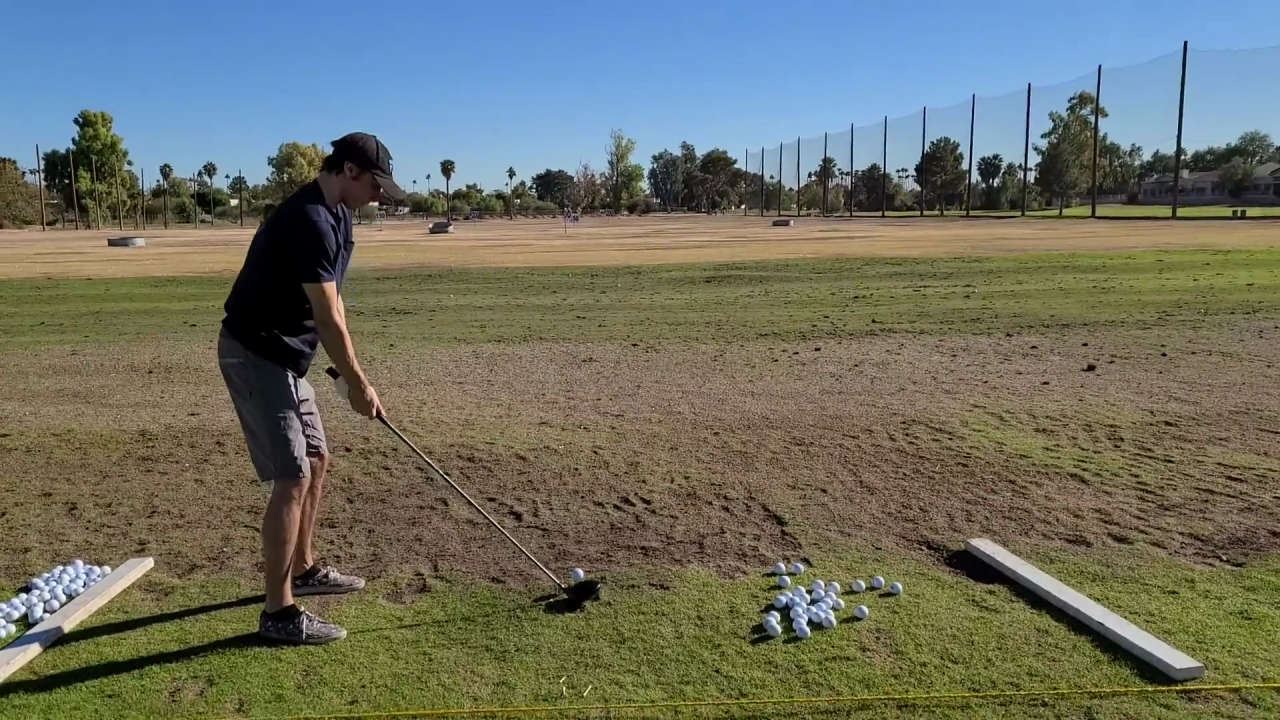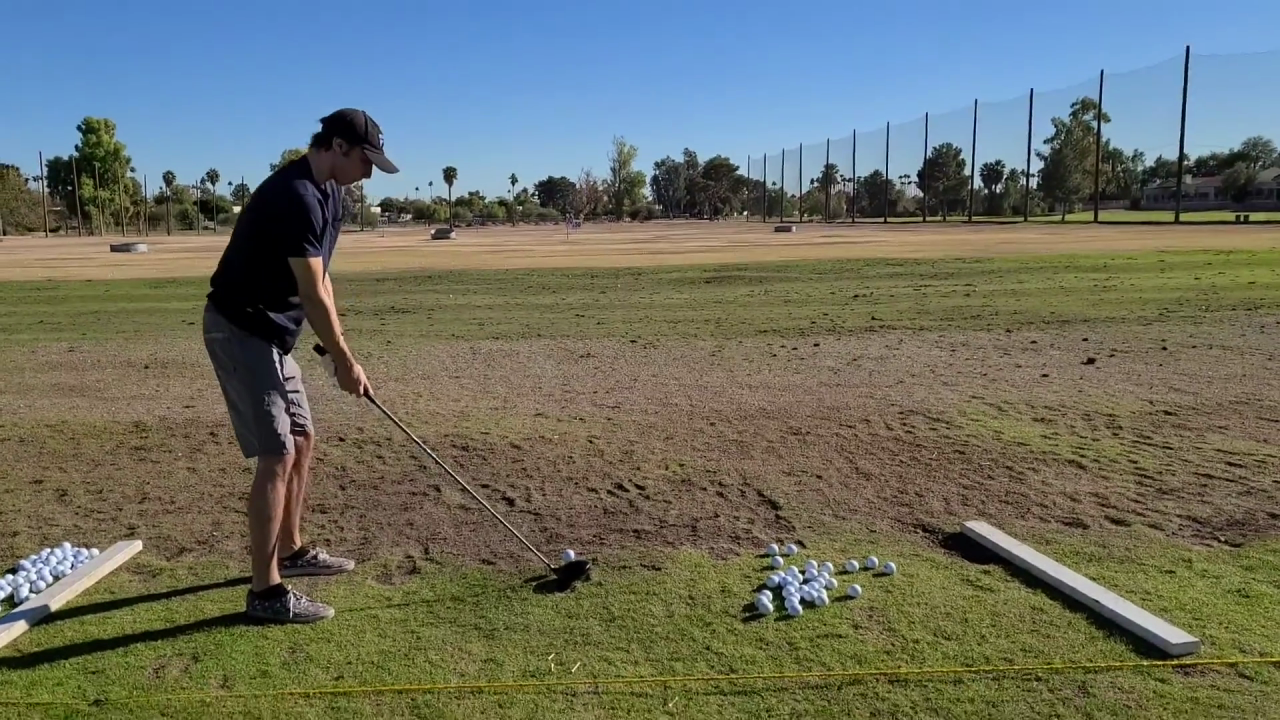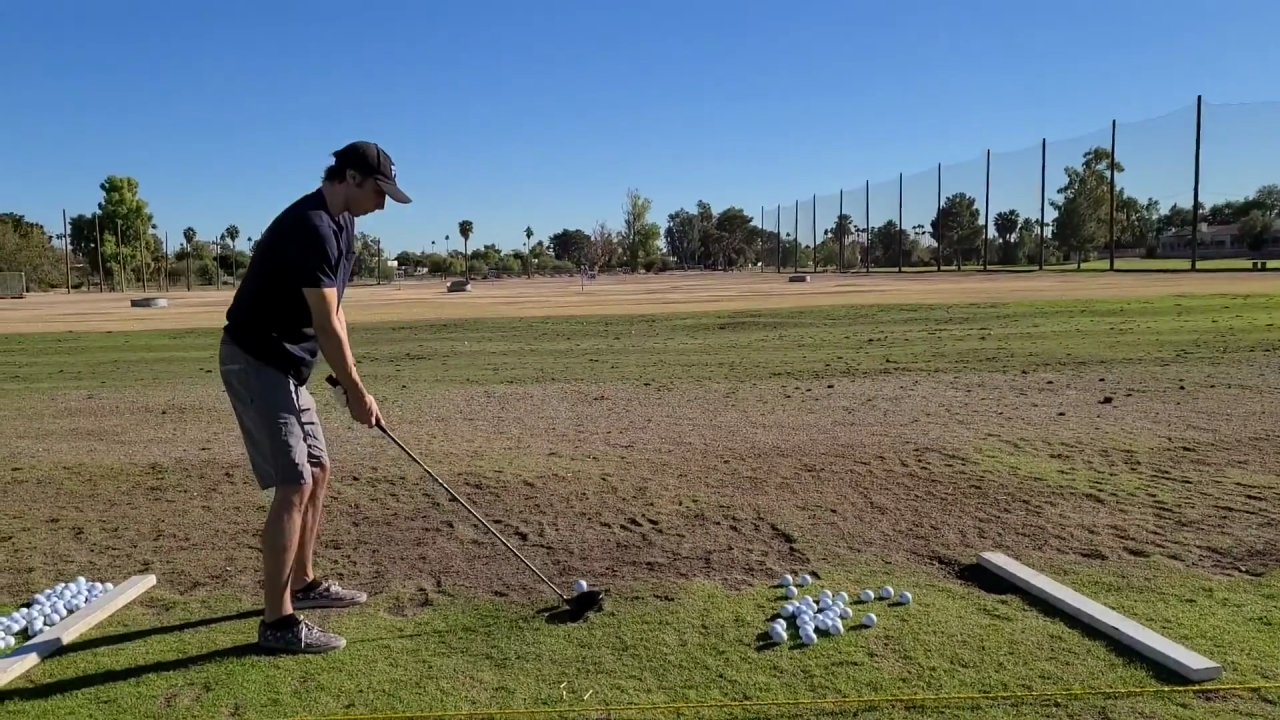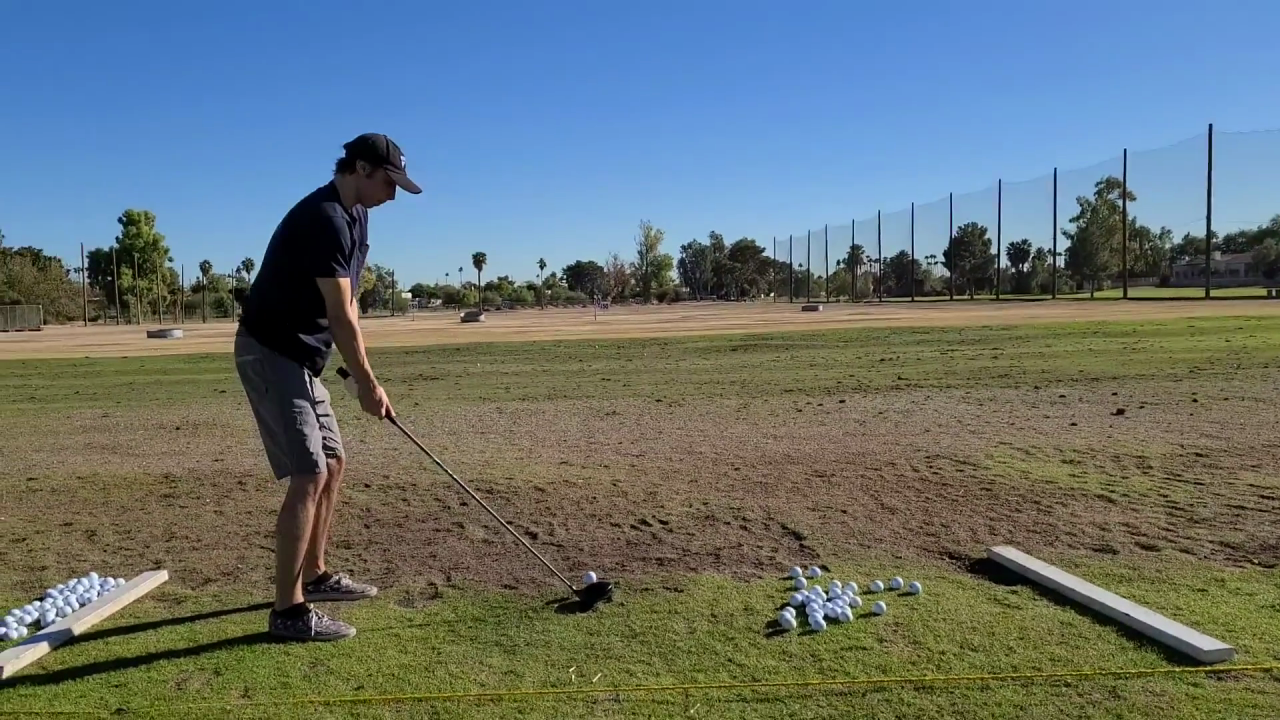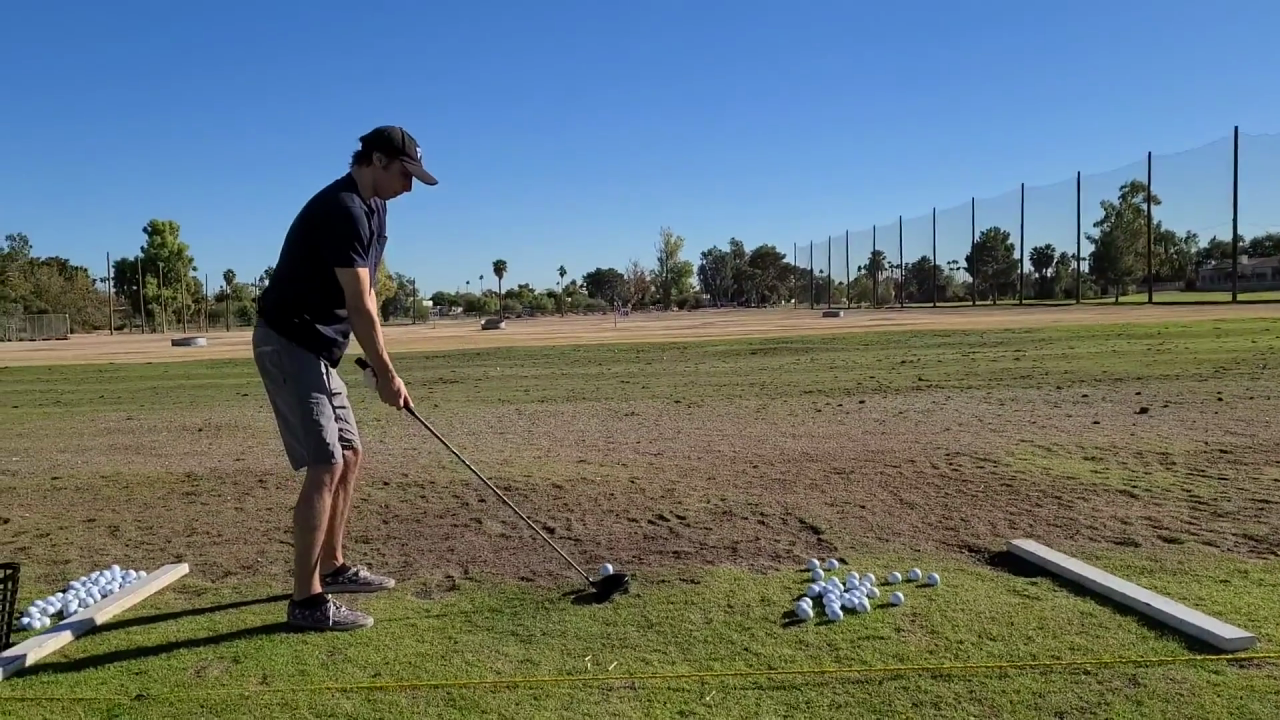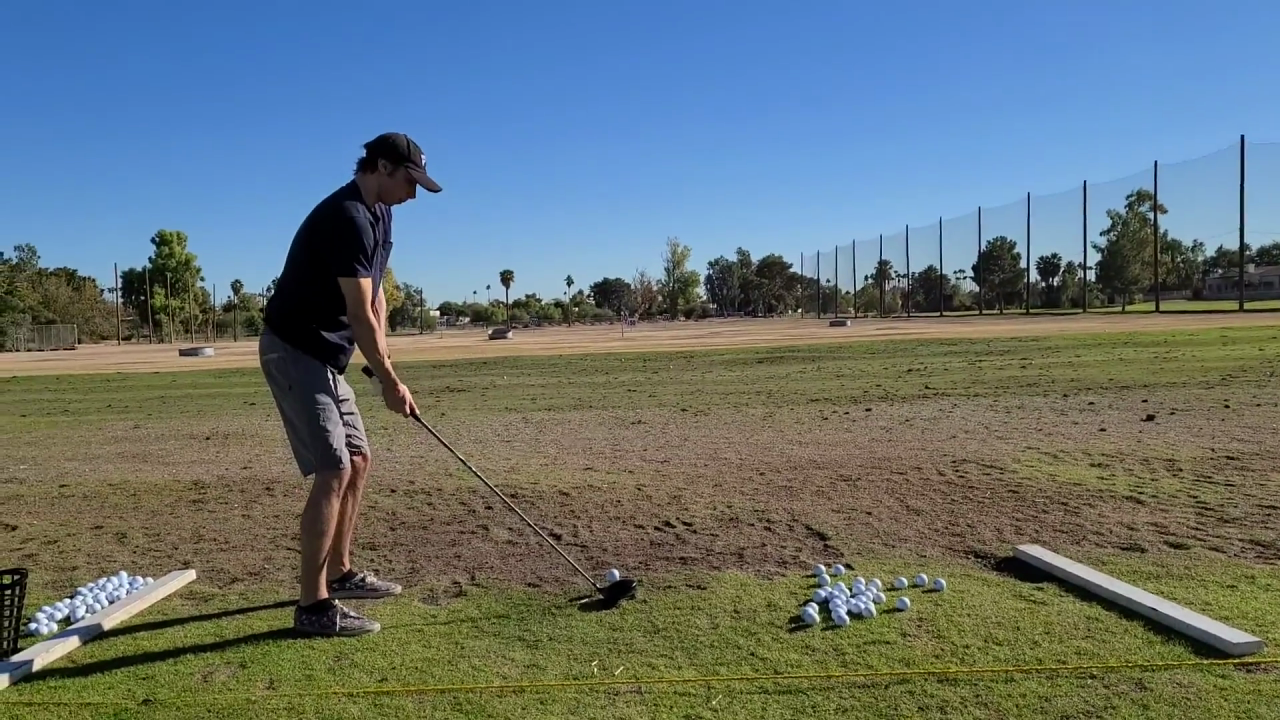
dt=0.4s
person 1, frame 1
left shoulder: (336, 215)
right shoulder: (309, 221)
left elbow: (331, 303)
right elbow: (328, 319)
left wrist: (351, 373)
right wrist: (358, 384)
left hip: (284, 354)
right hip: (257, 356)
left knee: (315, 461)
right knee: (292, 478)
left ankle: (302, 569)
right ankle: (279, 612)
person 1, frame 2
left shoulder: (327, 192)
right shoulder: (296, 195)
left elbow: (320, 279)
right elbow: (313, 294)
left wrist: (339, 350)
right wrist: (345, 361)
left hip: (269, 330)
right hip: (241, 330)
left knee: (301, 439)
right knee: (277, 454)
left ankle: (291, 550)
right ankle: (266, 590)
person 1, frame 3
left shoulder: (340, 224)
right shoulder: (311, 227)
left elbow: (333, 311)
right elbow: (326, 325)
left wrist: (348, 381)
right wrist: (357, 392)
left hip: (283, 362)
right hip: (257, 362)
left knee: (317, 471)
right knee: (294, 484)
left ankle: (303, 582)
right ankle: (278, 621)
person 1, frame 4
left shoulder: (353, 215)
right shoulder: (324, 218)
left elbow: (346, 303)
right elbow: (340, 316)
left wrist: (358, 373)
right wrist: (368, 383)
left hip: (297, 355)
right hip: (272, 354)
left knee: (332, 463)
right knee: (309, 474)
left ankle: (314, 574)
right ankle: (288, 609)
person 1, frame 5
left shoulder: (372, 208)
right shoulder: (342, 210)
left elbow: (364, 294)
right elbow: (359, 305)
left wrist: (377, 362)
right wrist: (387, 373)
left hip: (315, 346)
right hip: (290, 345)
left knee: (348, 456)
right knee: (324, 466)
left ankle: (332, 566)
right ankle: (306, 600)
person 1, frame 6
left shoulder: (378, 215)
right shoulder: (348, 219)
left elbow: (374, 296)
right elbow: (360, 315)
left wrist: (384, 360)
right wrist: (390, 381)
left hip: (322, 354)
right hip: (296, 353)
left knee: (357, 461)
right knee: (333, 471)
left ankle: (339, 572)
right ankle: (314, 605)
